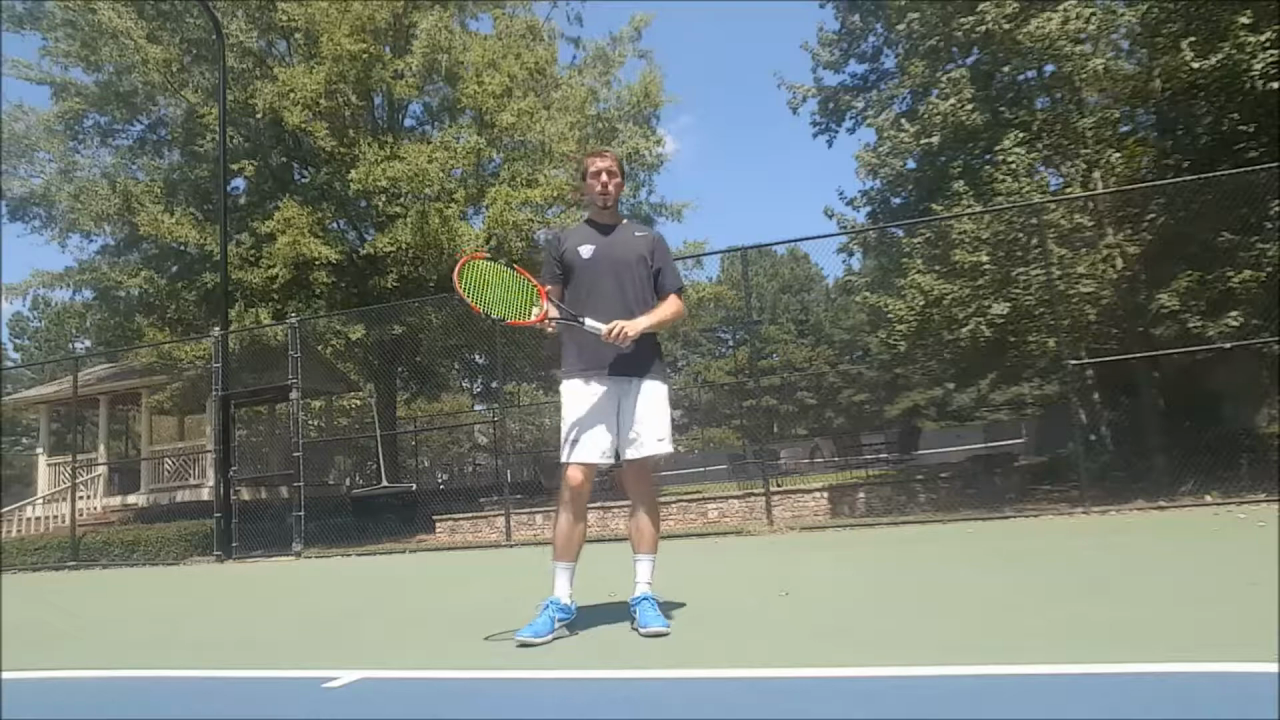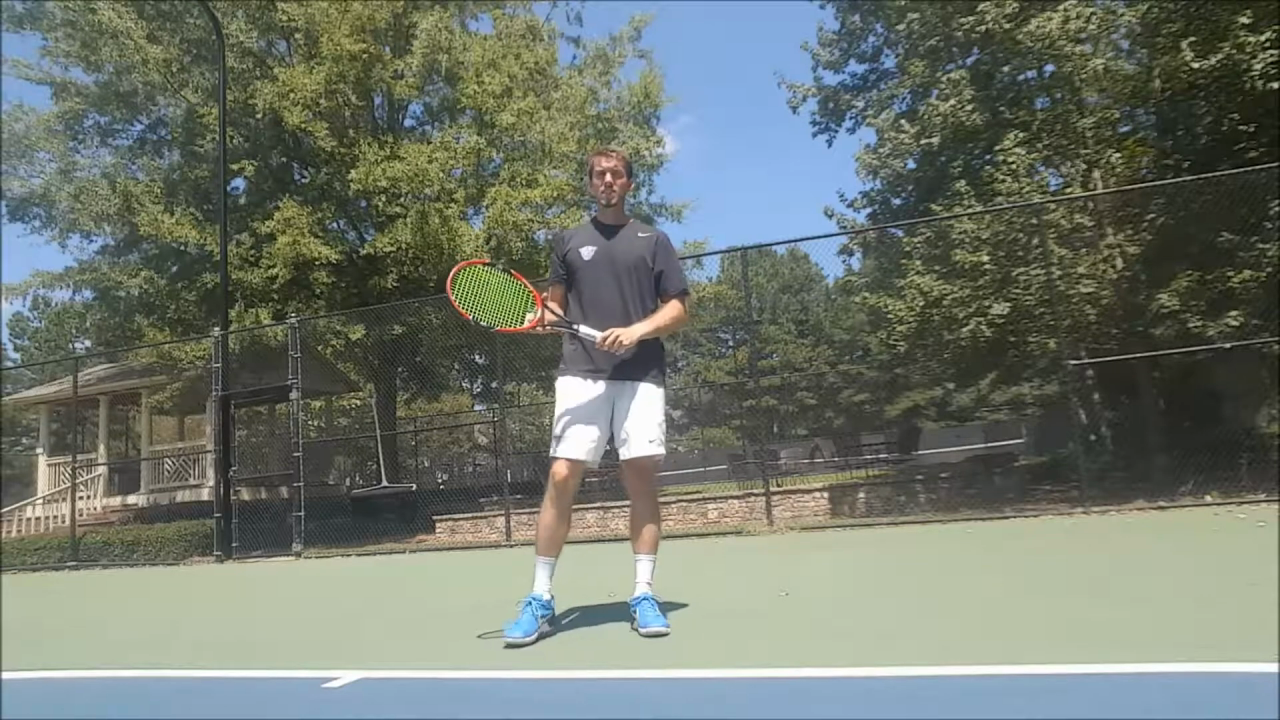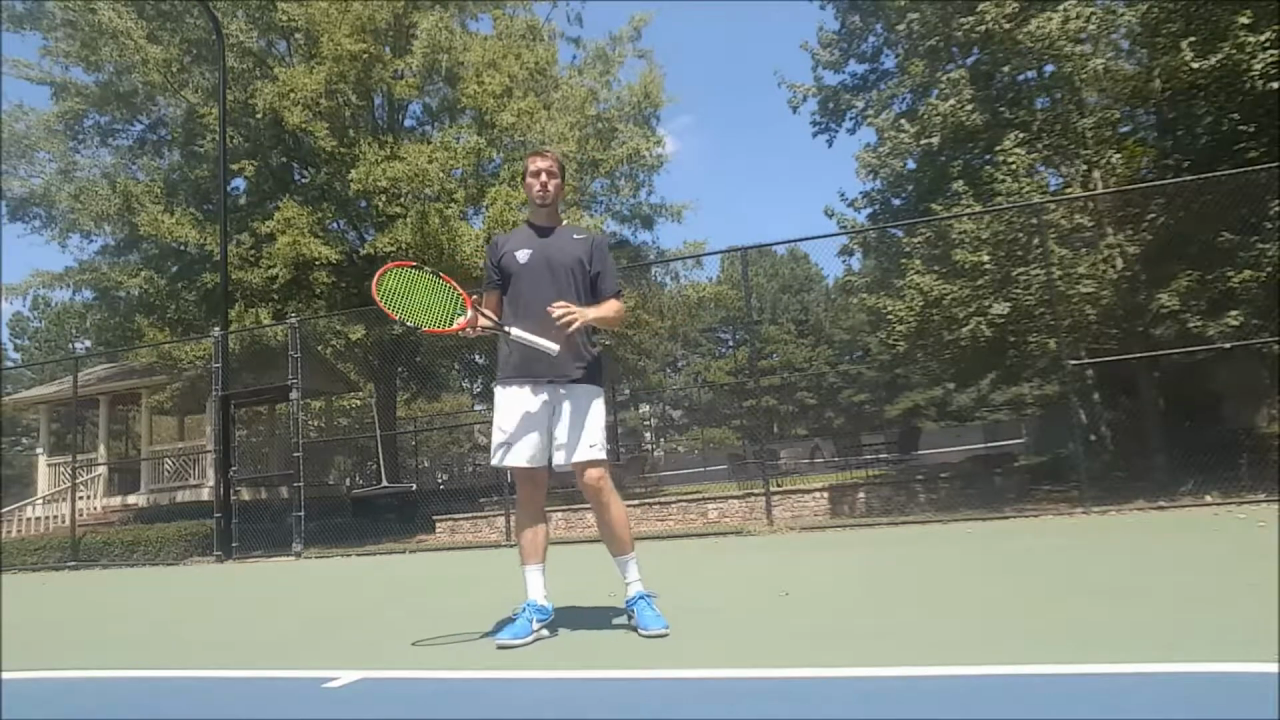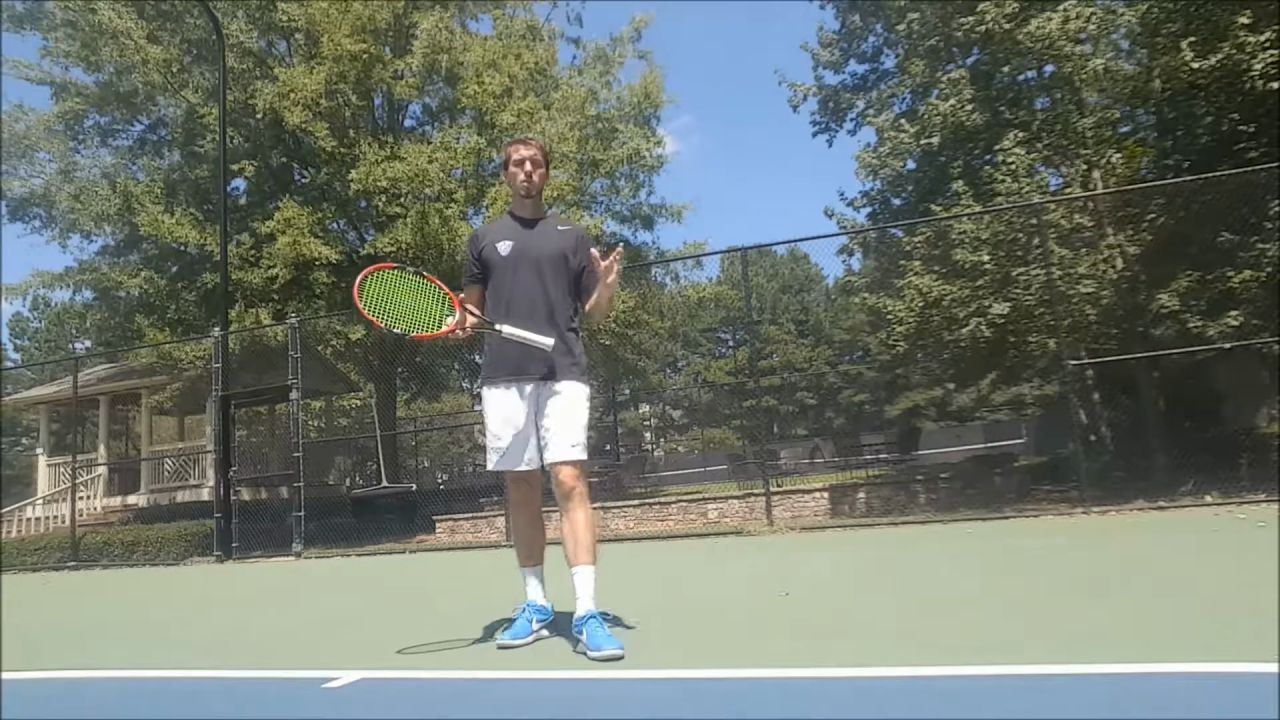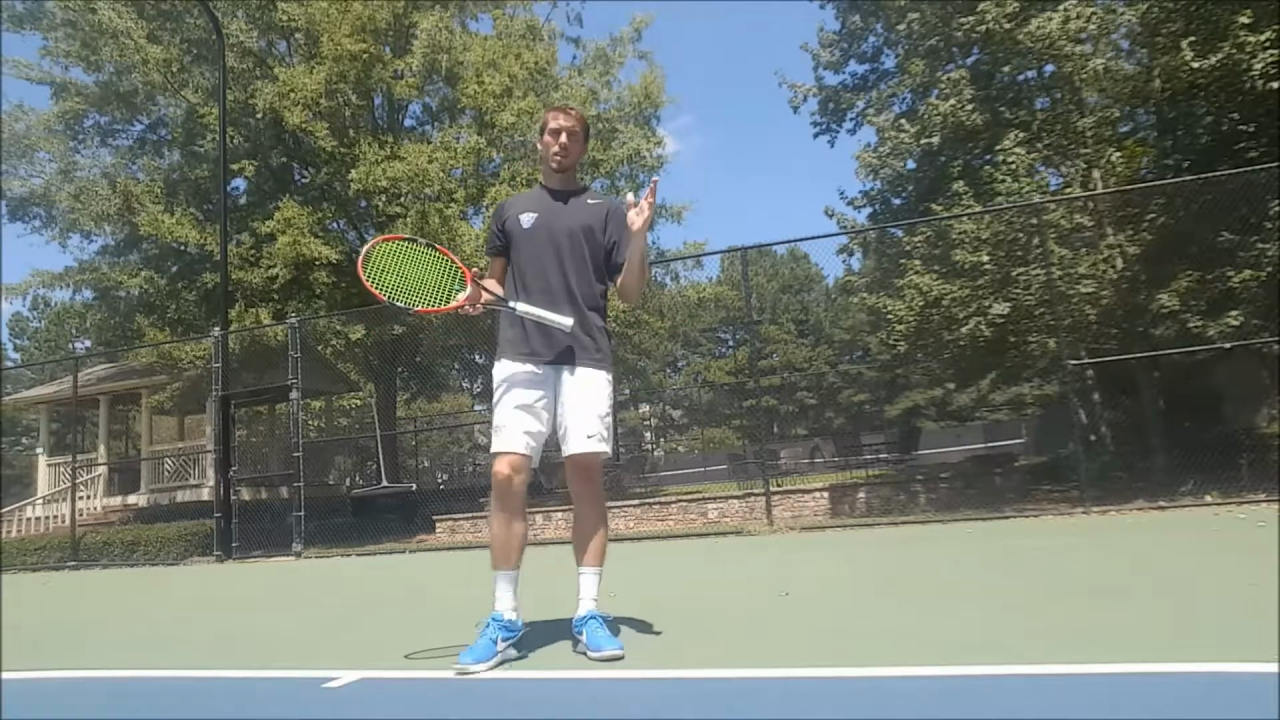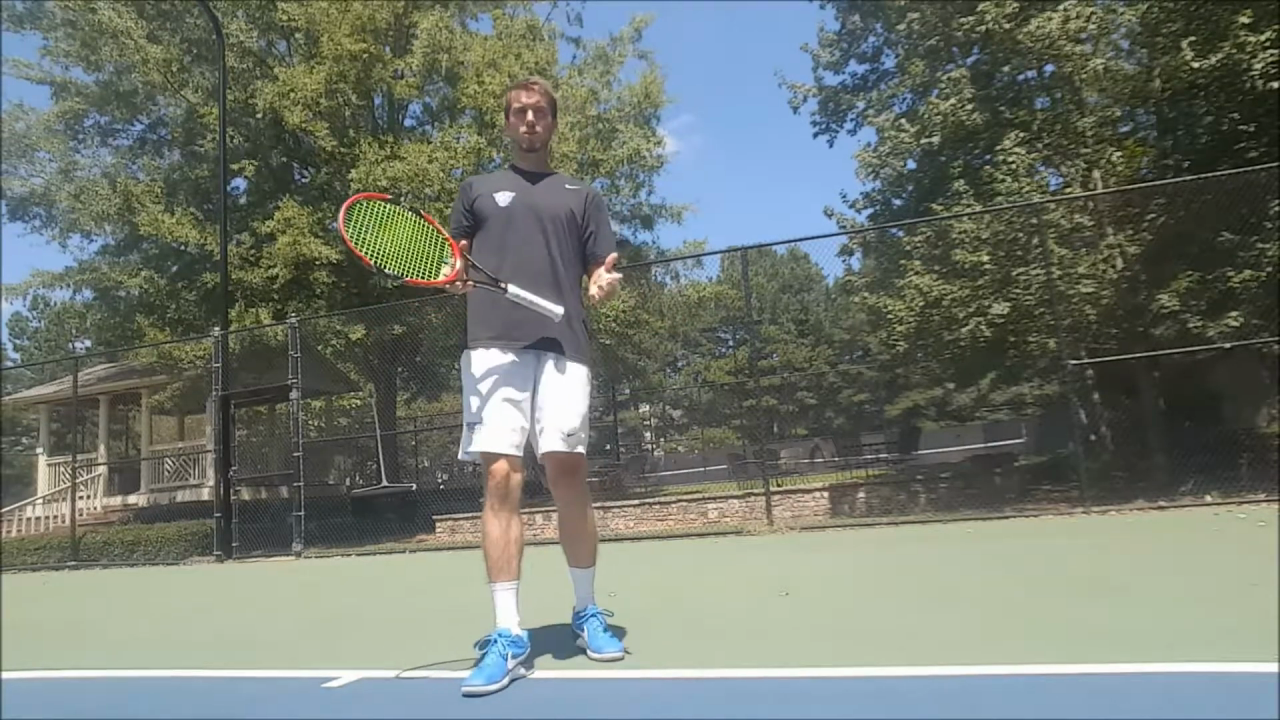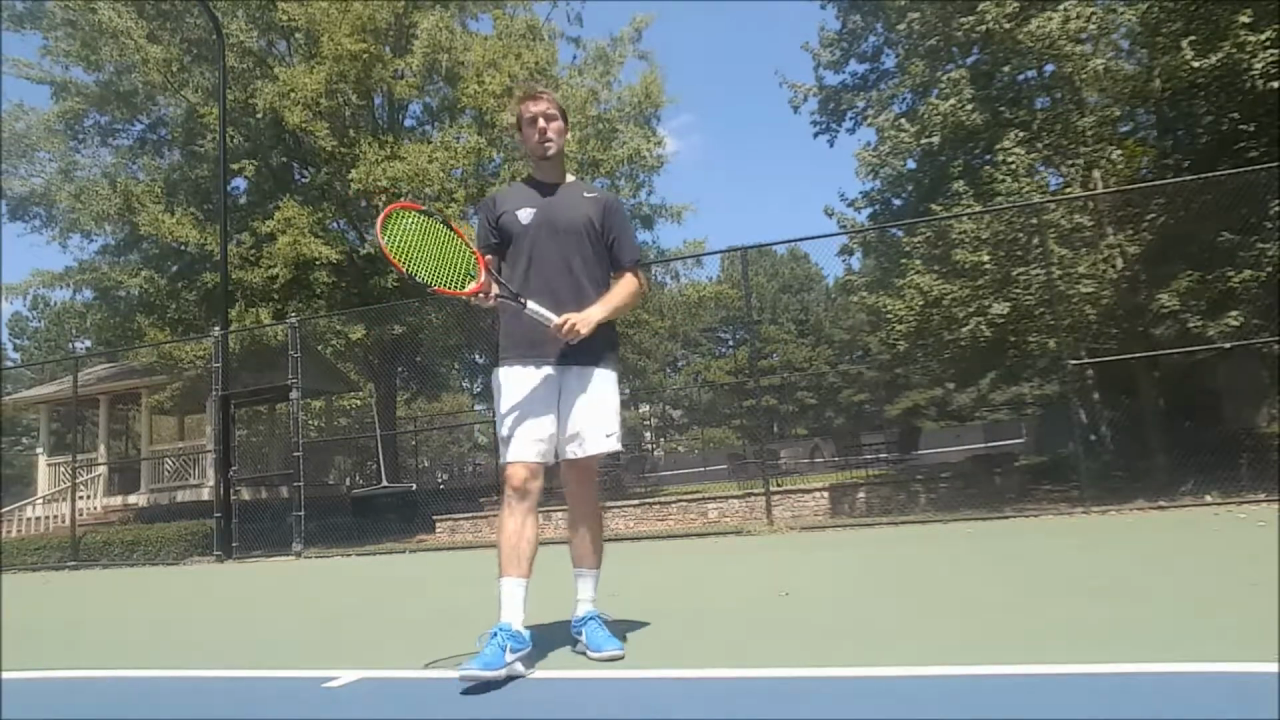
dt=0.7s
person 1, frame 1
left shoulder: (649, 240)
right shoulder: (562, 241)
left elbow: (676, 304)
right elbow: (548, 304)
left wrist: (640, 323)
right wrist: (544, 316)
left hip: (643, 374)
right hip: (584, 376)
left knee: (640, 480)
right knee: (575, 483)
left ankle: (643, 595)
right ankle: (560, 603)
person 1, frame 2
left shoulder: (653, 240)
right shoulder: (568, 241)
left elbow: (678, 308)
right elbow: (556, 301)
left wrist: (636, 331)
right wrist: (544, 316)
left hip: (639, 376)
right hip: (580, 375)
left knee: (640, 479)
right knee: (561, 479)
left ankle: (643, 595)
right ankle: (540, 599)
person 1, frame 3
left shoulder: (588, 243)
right shoulder: (503, 245)
left elbow: (616, 310)
right elbow: (491, 309)
left wrist: (585, 314)
right wrist: (476, 322)
left hip: (578, 379)
right hip: (518, 381)
left knee: (594, 480)
right knee: (529, 487)
left ankle: (636, 593)
right ankle: (536, 606)
person 1, frame 4
left shoulder: (572, 236)
right shoulder: (484, 238)
left elbow: (593, 314)
right elbow: (473, 305)
left wrist: (607, 285)
right wrist: (463, 321)
left hip: (562, 374)
right hip: (504, 378)
left knee: (570, 482)
right knee: (522, 488)
left ankle: (587, 613)
right ankle: (535, 607)
person 1, frame 5
left shoulder: (606, 209)
right shoulder: (510, 210)
left elbow: (630, 293)
right elbow: (495, 279)
left wrist: (638, 238)
right wrist: (478, 295)
left hip: (585, 359)
right hip: (520, 358)
left knee: (586, 476)
right knee: (506, 475)
left ankle: (587, 614)
right ankle: (503, 619)
person 1, frame 6
left shoulder: (582, 196)
right shoulder: (477, 190)
left elbow: (598, 279)
right elbow: (453, 265)
left wrist: (604, 286)
right wrist: (452, 276)
left hip: (563, 350)
right hip: (493, 349)
left knee: (568, 475)
right knee: (501, 480)
left ankle: (587, 611)
right ankle: (508, 636)
person 1, frame 7
left shoulder: (601, 202)
right shoulder: (500, 203)
left elbow: (633, 280)
right elbow: (484, 279)
left wrist: (595, 314)
right wrist: (483, 292)
left hip: (590, 360)
right hip: (523, 361)
left knee: (581, 482)
right knee: (520, 485)
left ankle: (586, 615)
right ankle: (510, 633)
